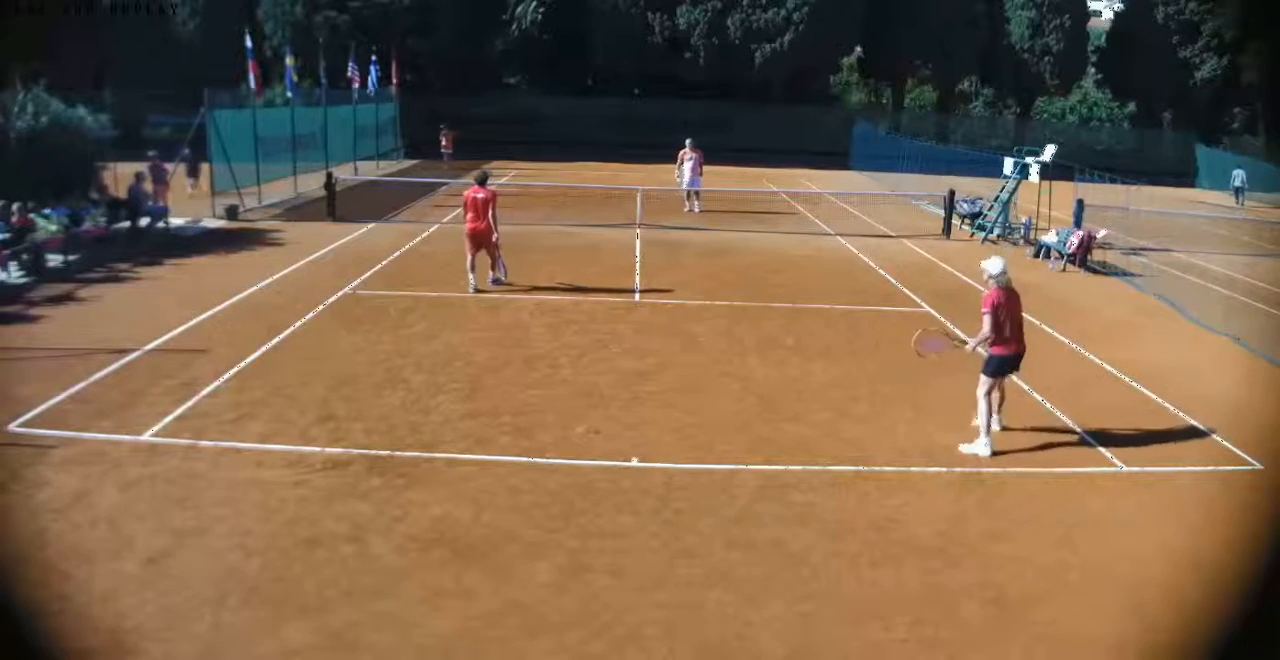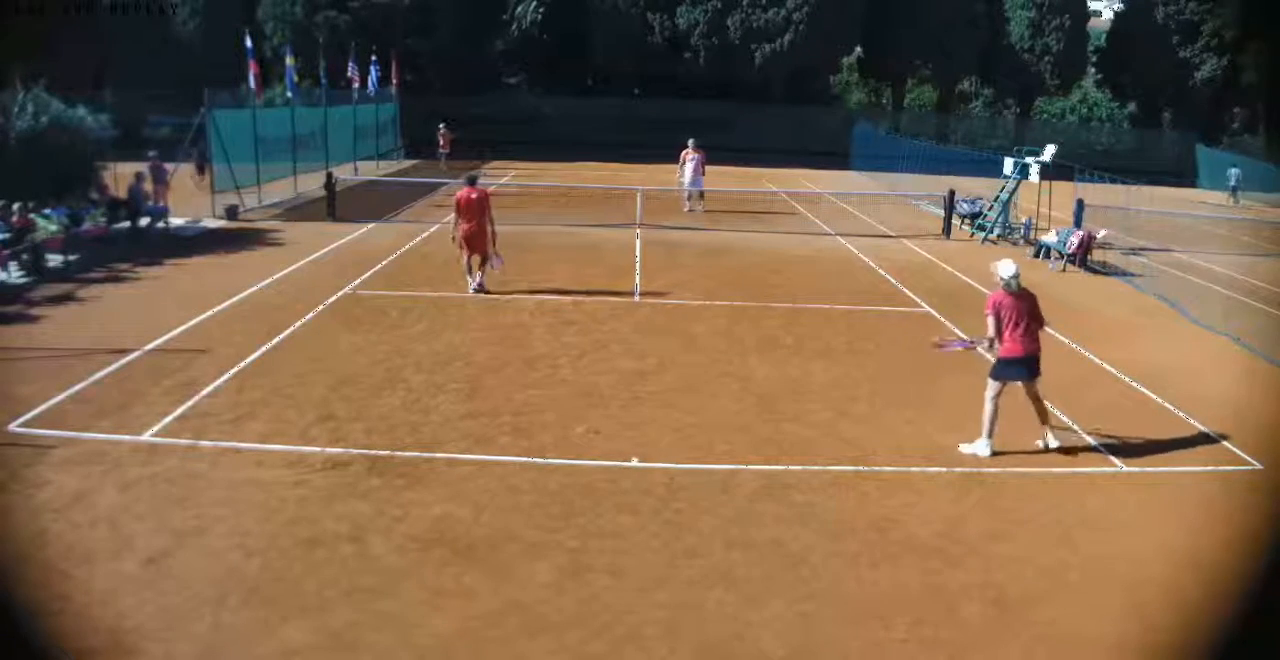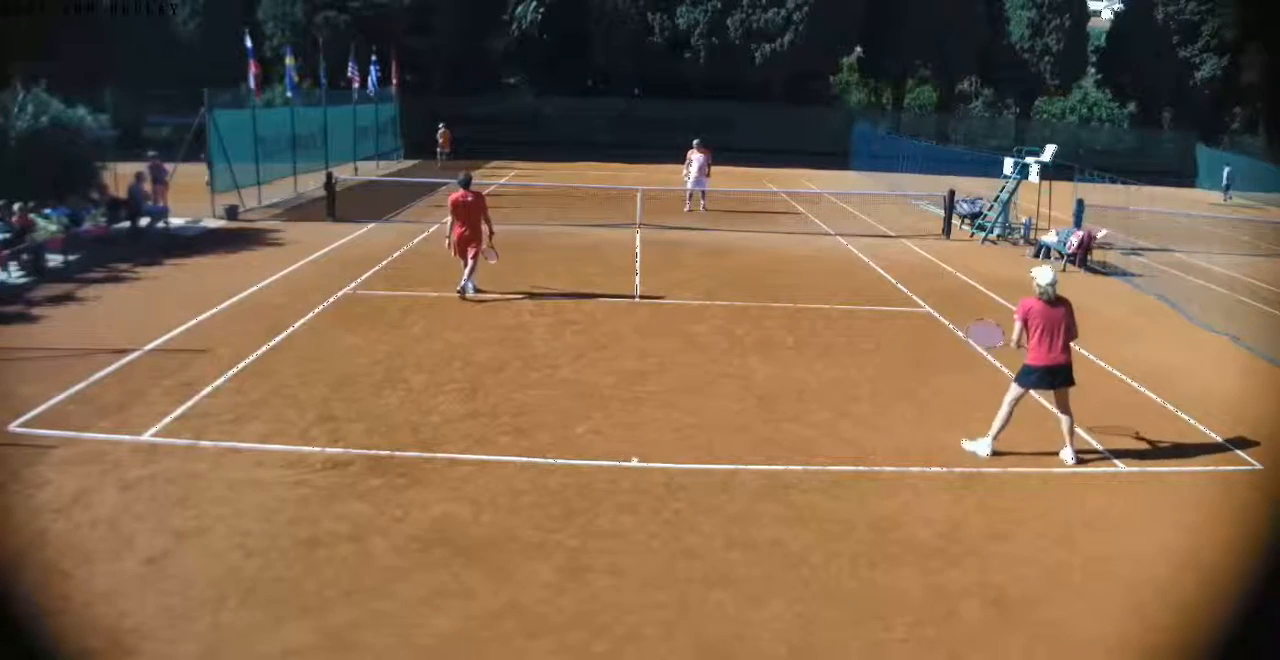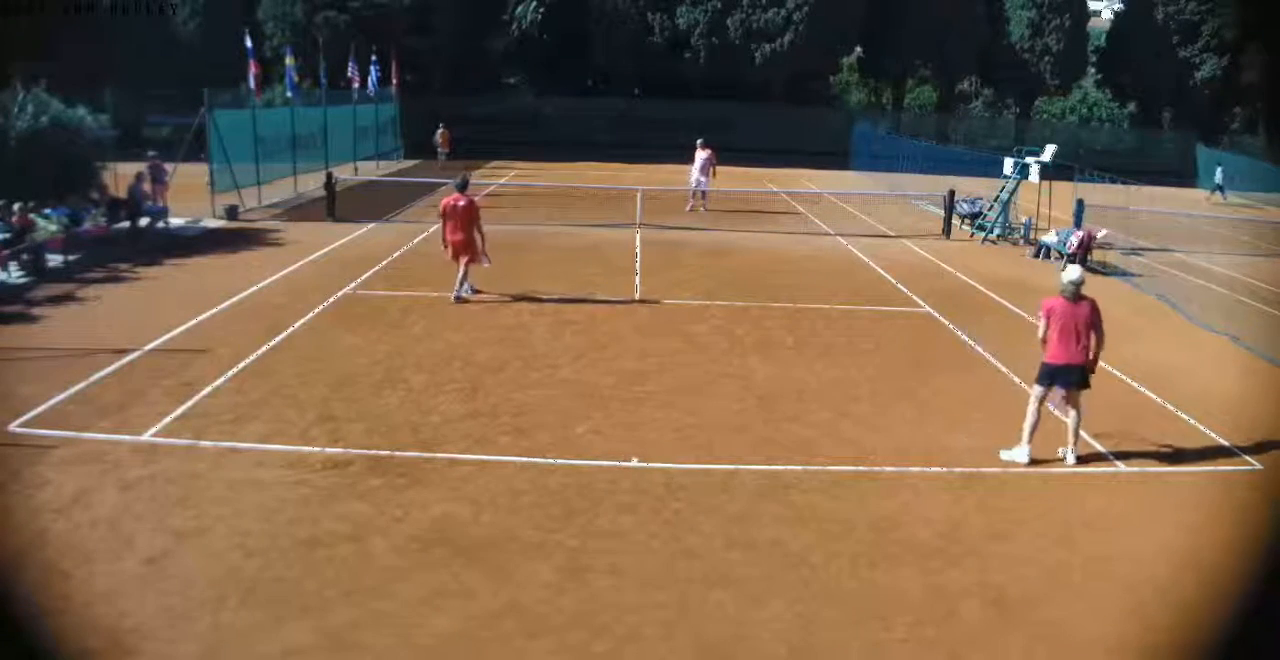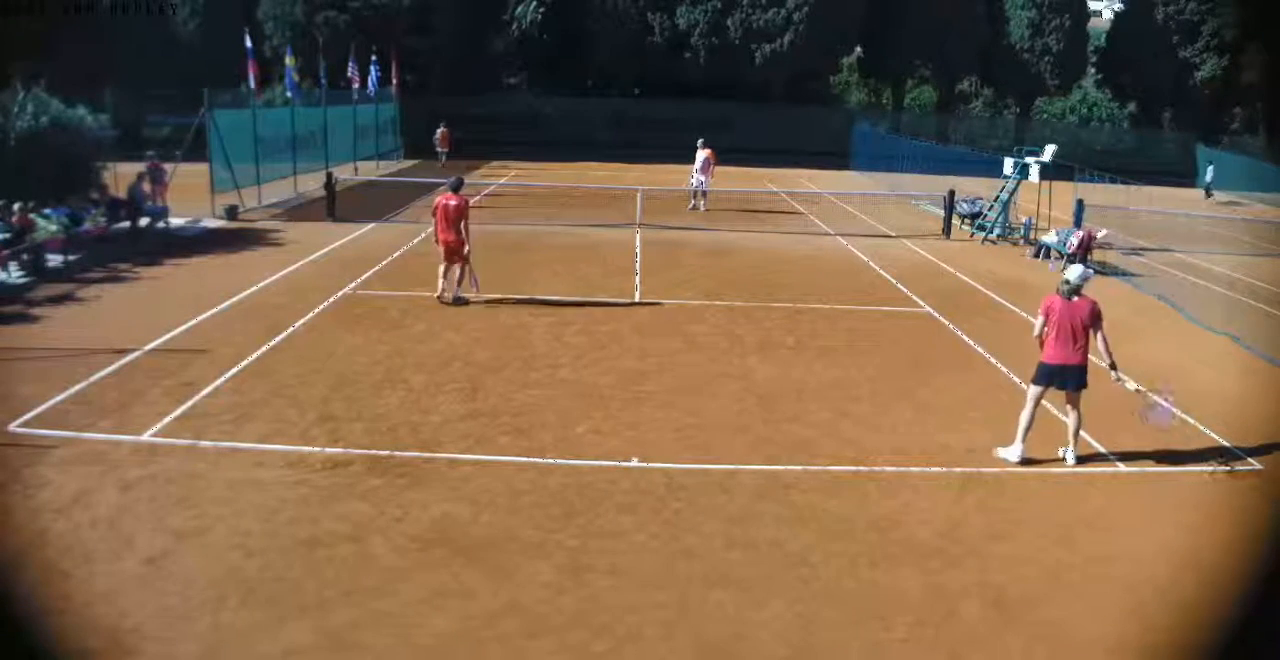
dt=0.3s
person 1, frame 1
left shoulder: (990, 296)
right shoulder: (1012, 293)
left elbow: (987, 332)
left wrist: (974, 343)
right wrist: (983, 340)
left hip: (1002, 352)
right hip: (1018, 350)
left knee: (982, 394)
right knee: (998, 383)
left ankle: (983, 443)
right ankle: (995, 418)
person 1, frame 2
left shoulder: (994, 299)
right shoulder: (1029, 296)
left elbow: (992, 333)
right elbow: (1040, 324)
left wrist: (988, 342)
left hip: (1009, 355)
right hip: (1031, 353)
left knee: (991, 397)
right knee: (1033, 394)
left ankle: (984, 443)
right ankle: (1049, 437)
person 1, frame 3
left shoulder: (1027, 305)
right shoulder: (1065, 305)
left elbow: (1016, 339)
right elbow: (1073, 334)
left wrist: (1019, 345)
left hip: (1036, 364)
right hip: (1062, 364)
left knee: (1009, 402)
right knee: (1063, 407)
left ankle: (986, 443)
right ankle: (1069, 451)
person 1, frame 4
left shoulder: (1050, 303)
right shoulder: (1091, 305)
left elbow: (1041, 336)
right elbow: (1099, 338)
right wrist: (1093, 360)
left hip: (1054, 362)
right hip: (1079, 364)
left knee: (1035, 403)
right knee: (1073, 407)
left ankle: (1023, 450)
right ankle: (1070, 452)
person 1, frame 5
left shoulder: (1050, 301)
right shoulder: (1091, 306)
left elbow: (1037, 333)
right elbow: (1100, 339)
right wrist: (1112, 366)
left hip: (1050, 361)
right hip: (1076, 365)
left knee: (1031, 403)
right knee: (1073, 408)
left ankle: (1017, 449)
right ankle: (1070, 452)
